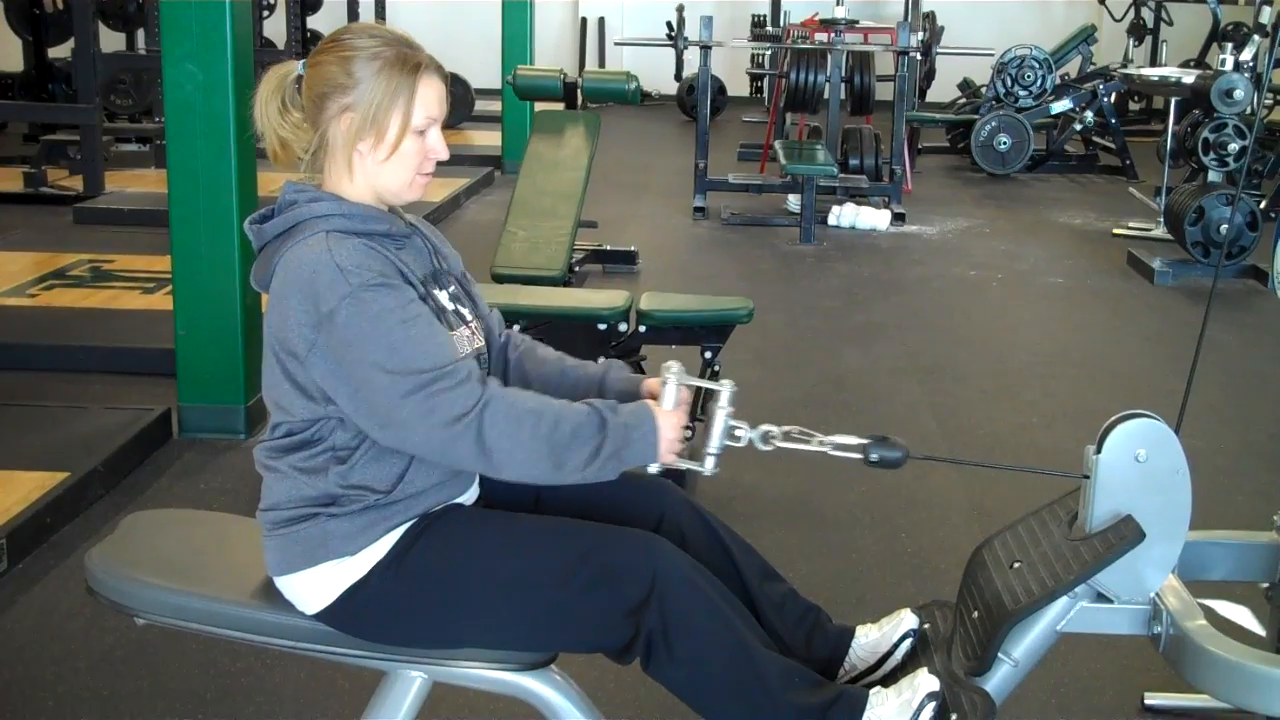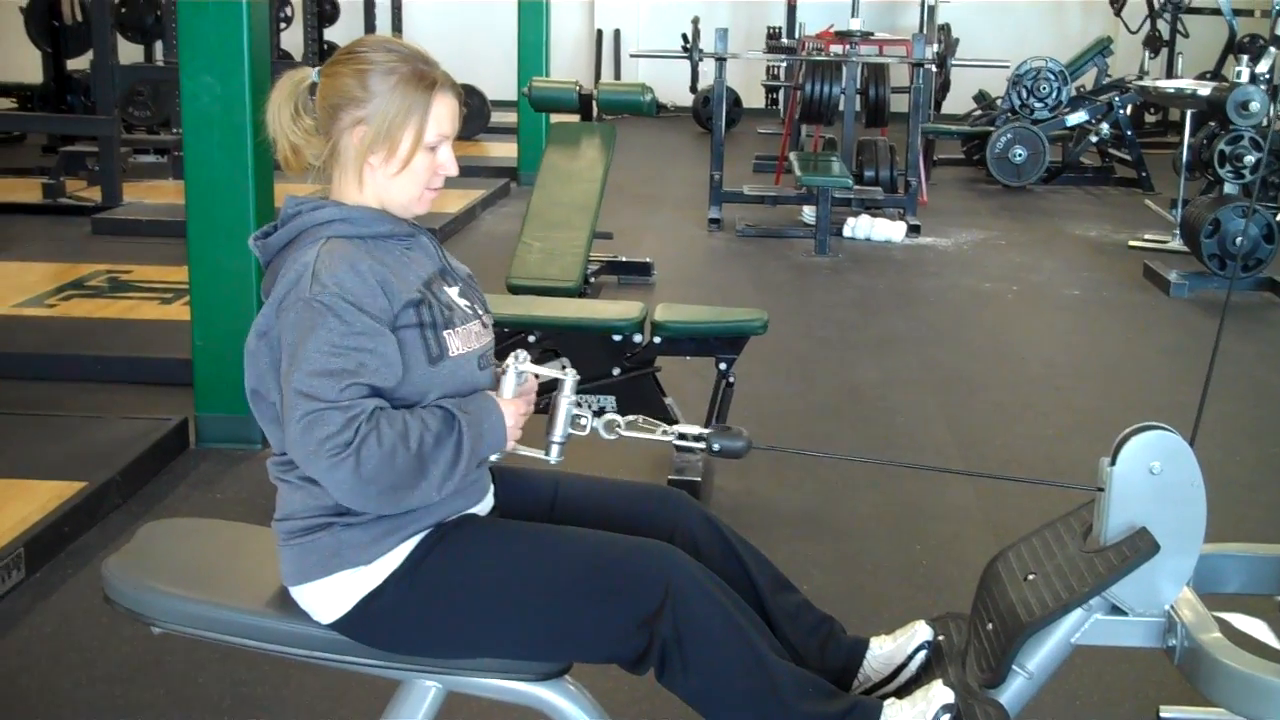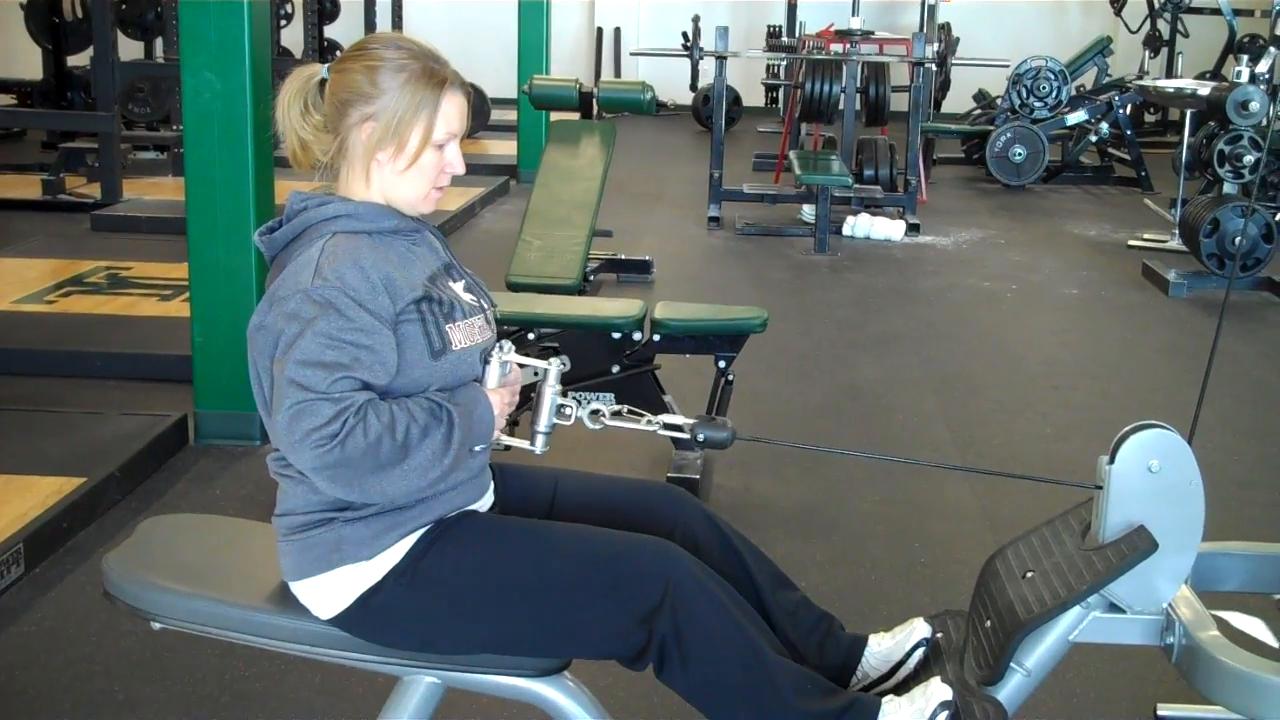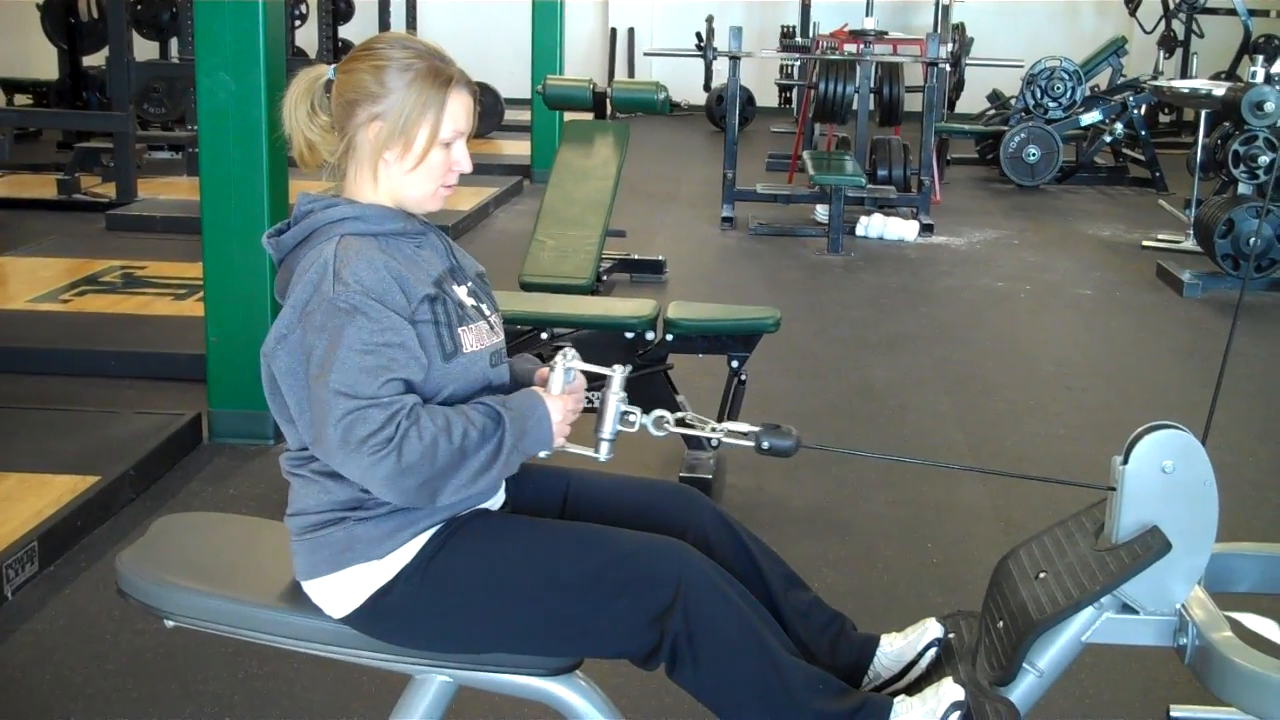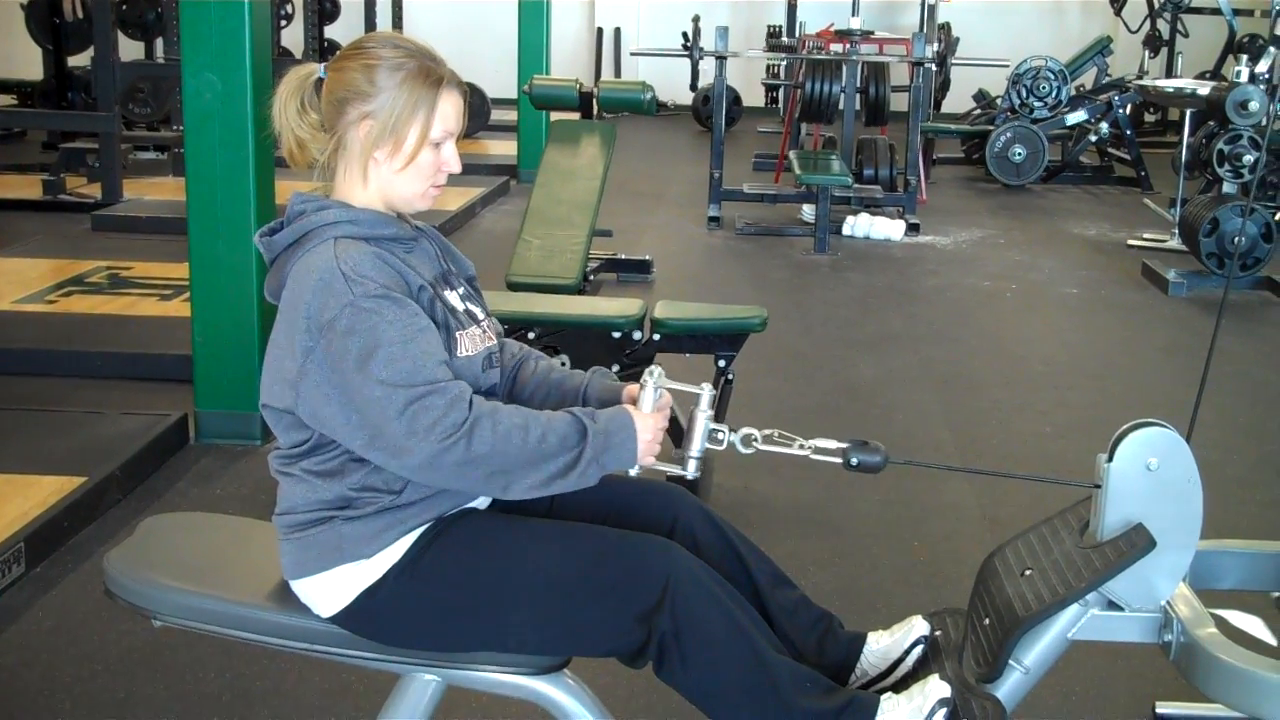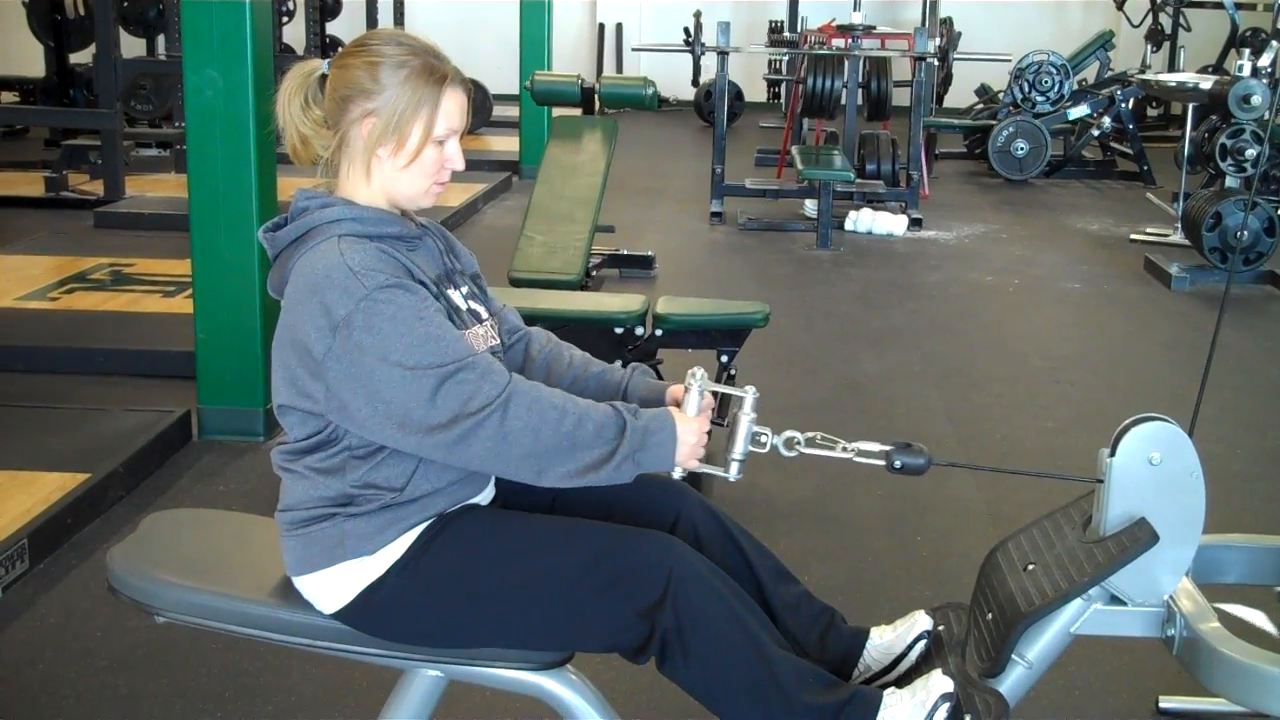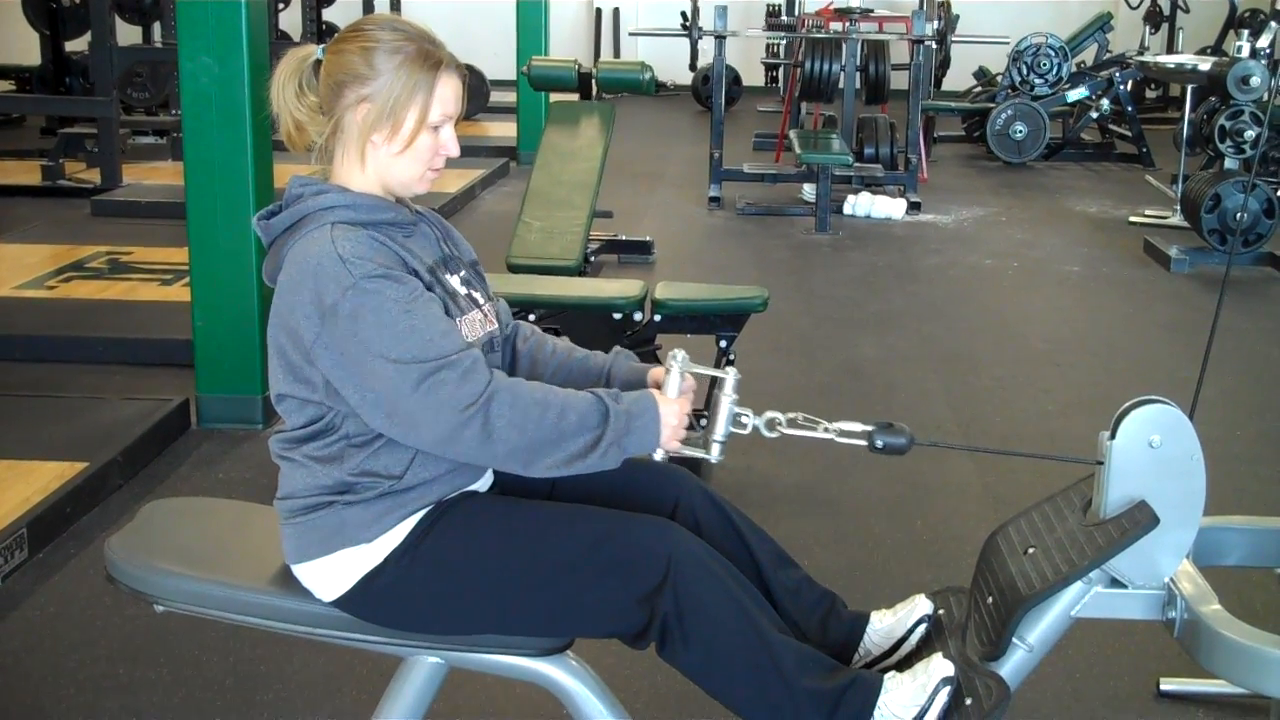
dt=0.7s
person 1, frame 1
left shoulder: (398, 235)
right shoulder: (333, 272)
left elbow: (496, 355)
right elbow: (468, 421)
left wrist: (623, 388)
right wrist: (631, 429)
left hip: (431, 489)
right hip: (363, 553)
left knee: (654, 506)
right knee: (642, 576)
left ankle: (823, 651)
person 1, frame 2
left shoulder: (397, 243)
right shoulder: (331, 280)
right elbow: (345, 453)
left wrist: (501, 390)
right wrist: (488, 423)
left hip: (450, 502)
right hip: (378, 562)
left knee: (668, 515)
right knee: (657, 583)
left ankle: (838, 662)
person 1, frame 3
left shoulder: (401, 238)
right shoulder: (334, 274)
right elbow: (326, 439)
left wrist: (495, 382)
right wrist: (473, 414)
left hip: (450, 497)
right hip: (379, 559)
left knee: (665, 512)
right knee: (655, 579)
left ankle: (834, 658)
person 1, frame 4
left shoulder: (407, 240)
right shoulder: (348, 276)
right elbow: (385, 451)
left wrist: (527, 380)
right wrist: (530, 420)
left hip: (462, 500)
right hip: (390, 555)
left knee: (678, 511)
right knee: (668, 579)
left ankle: (847, 658)
person 1, frame 5
left shoulder: (404, 242)
right shoulder: (343, 282)
left elbow: (493, 366)
right elbow: (450, 436)
left wrist: (605, 396)
right wrist: (611, 435)
left hip: (450, 500)
right hip: (380, 556)
left knee: (666, 512)
right knee: (656, 579)
left ankle: (835, 657)
person 1, frame 6
left shoulder: (411, 239)
right shoulder: (348, 279)
left elbow: (517, 351)
right elbow: (492, 414)
left wrist: (646, 394)
right wrist: (653, 436)
left hip: (452, 490)
right hip: (381, 552)
left knee: (670, 509)
right knee: (657, 574)
left ankle: (839, 652)
person 1, frame 7
left shoulder: (406, 226)
right shoulder: (343, 265)
left elbow: (504, 347)
right elbow: (475, 412)
left wrist: (627, 376)
right wrist: (635, 418)
left hip: (452, 477)
right hip: (381, 539)
left knee: (670, 493)
right knee: (659, 560)
left ankle: (840, 638)
